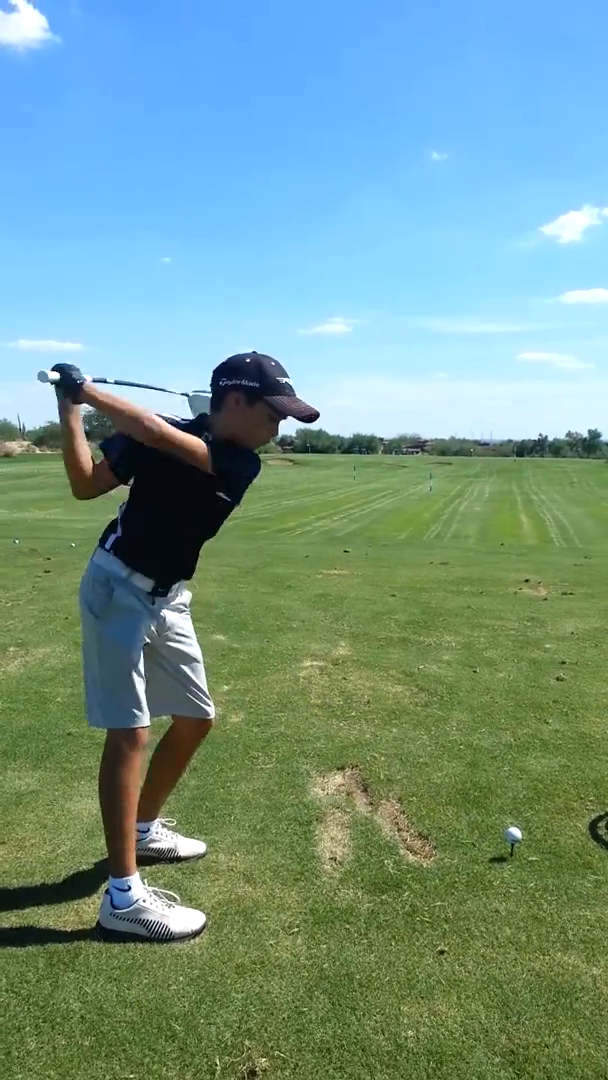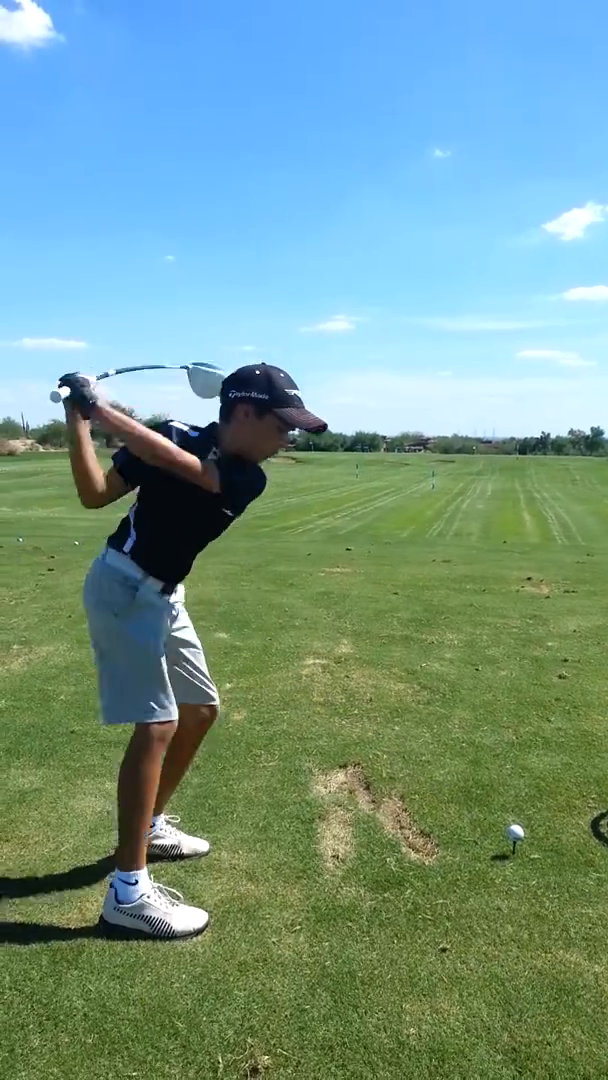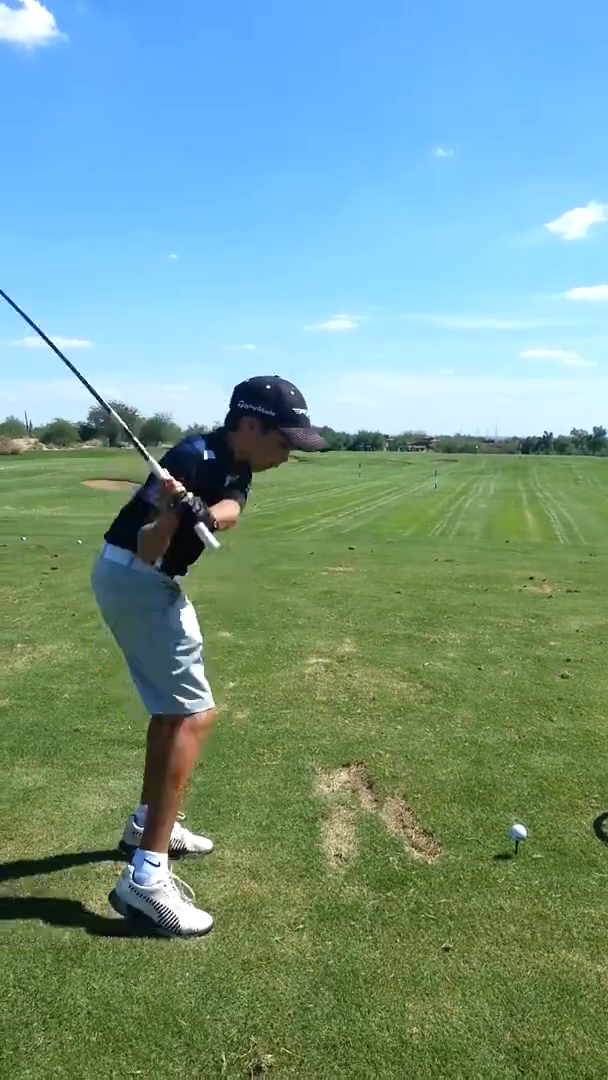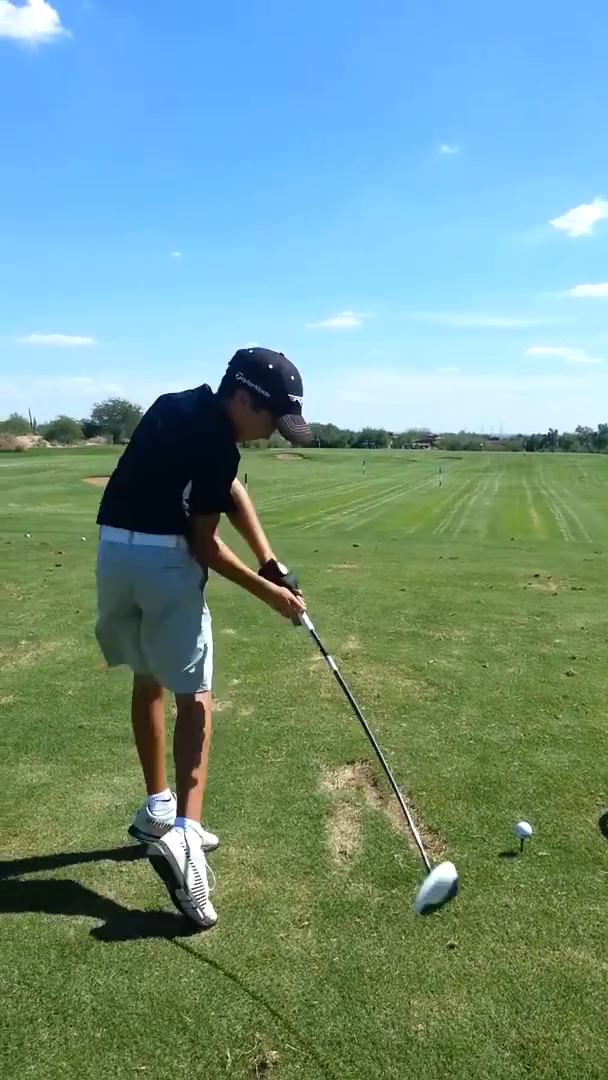
dt=0.1s
person 1, frame 1
left shoulder: (242, 465)
right shoulder: (161, 429)
left elbow: (161, 436)
right elbow: (85, 484)
left wrist: (92, 392)
right wrist: (70, 406)
left hip: (165, 597)
right hip: (116, 589)
left knee: (194, 718)
right knee: (130, 729)
left ankle: (144, 827)
right ankle: (123, 896)
person 1, frame 2
left shoulder: (247, 479)
right shoulder: (175, 435)
left elbow: (174, 460)
right elbow: (95, 494)
left wrist: (100, 408)
right wrist: (80, 417)
left hip: (161, 594)
right hip: (123, 588)
left knee: (200, 709)
right knee: (154, 725)
left ankle: (148, 824)
right ankle: (129, 890)
person 1, frame 3
left shoulder: (233, 470)
right shoulder: (196, 456)
left elbow: (224, 515)
right elbow: (150, 543)
left wrist: (194, 512)
right wrist: (170, 513)
left hip: (127, 578)
right hip: (140, 582)
left knee: (169, 703)
right knee: (191, 716)
left ankle: (149, 822)
right ankle: (144, 873)
person 1, frame 4
left shoulder: (185, 406)
right shoulder: (205, 440)
left elbow: (234, 497)
right elbow: (203, 547)
left wrist: (269, 561)
right wrist: (267, 593)
left hip: (115, 555)
right hip: (162, 562)
left knee: (149, 679)
right knee: (194, 699)
left ankle: (158, 808)
right ankle: (179, 833)
